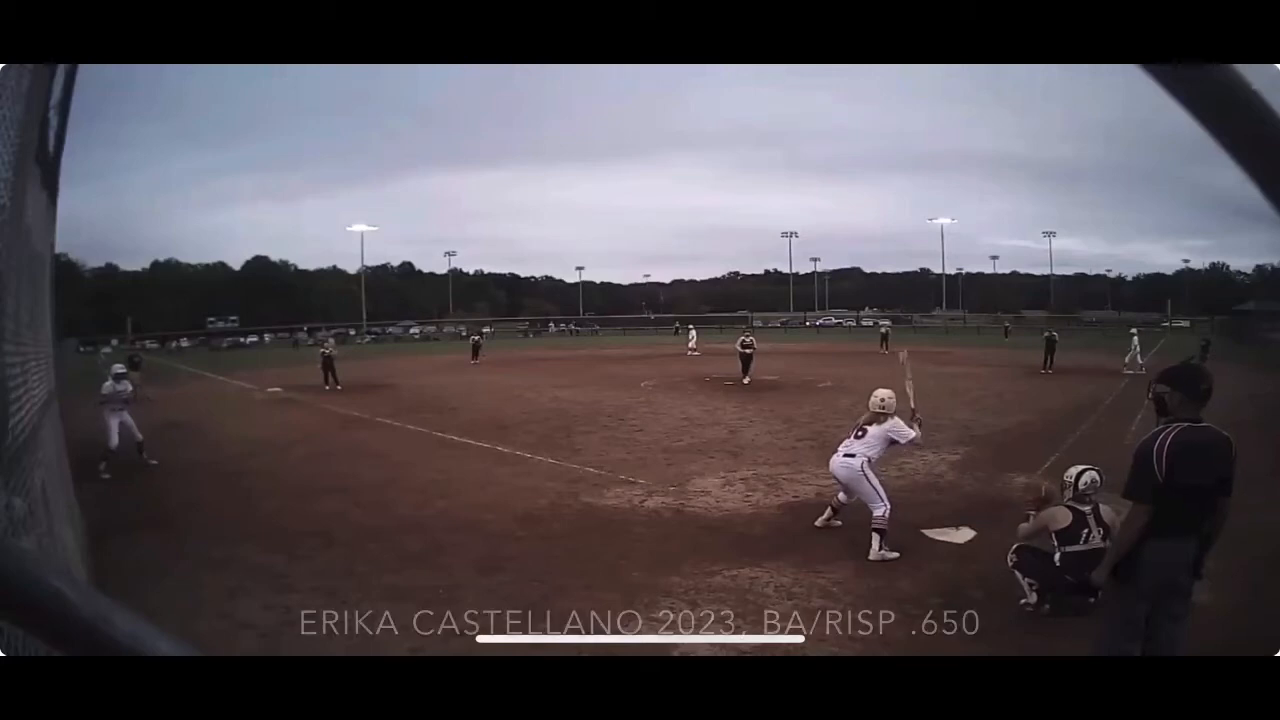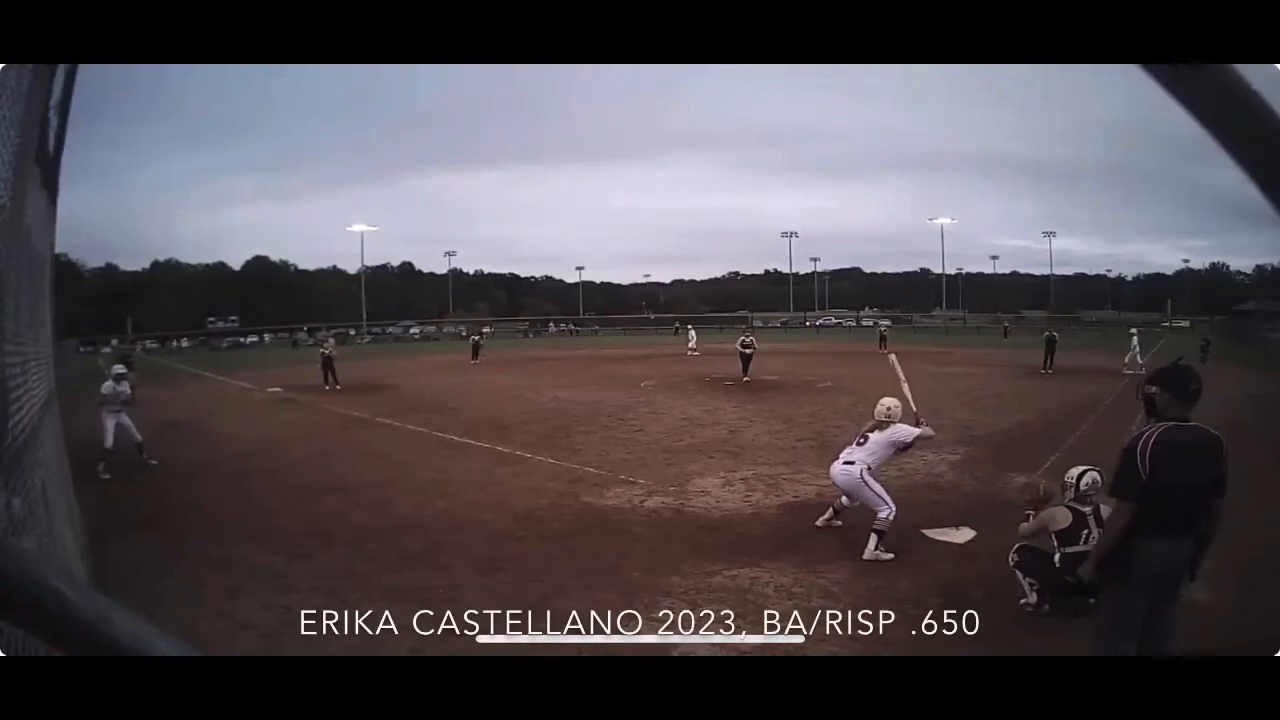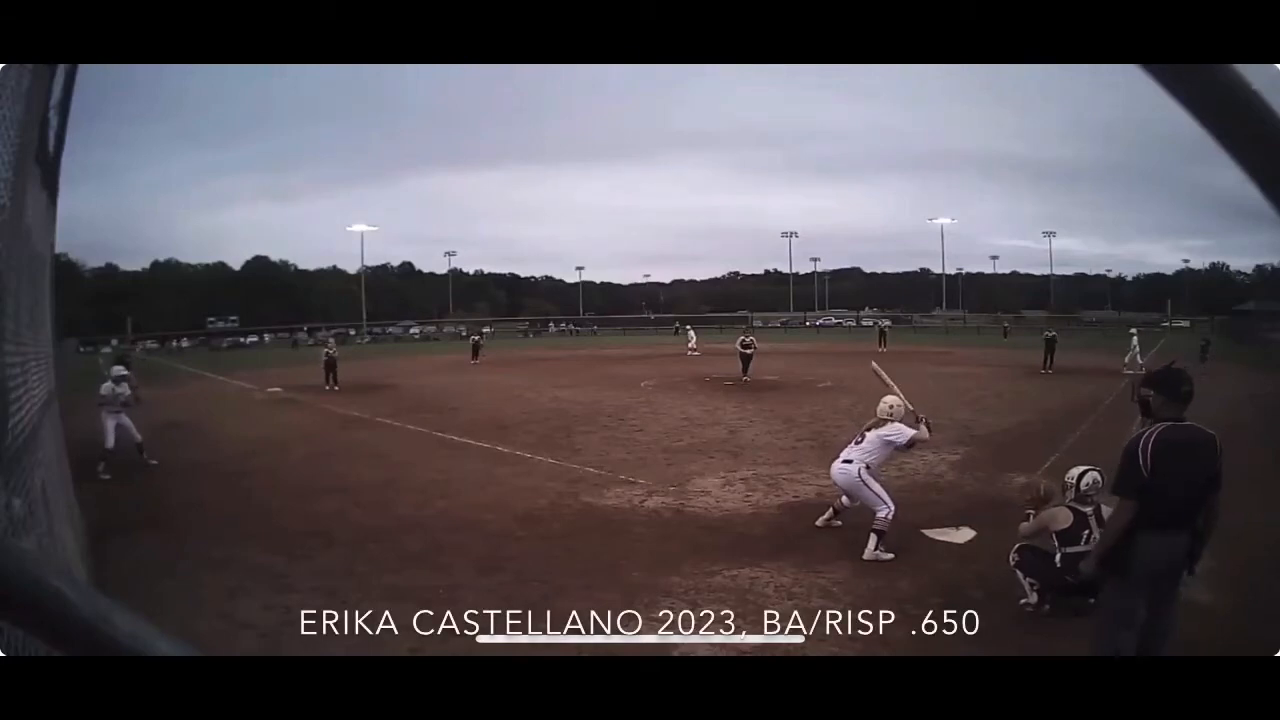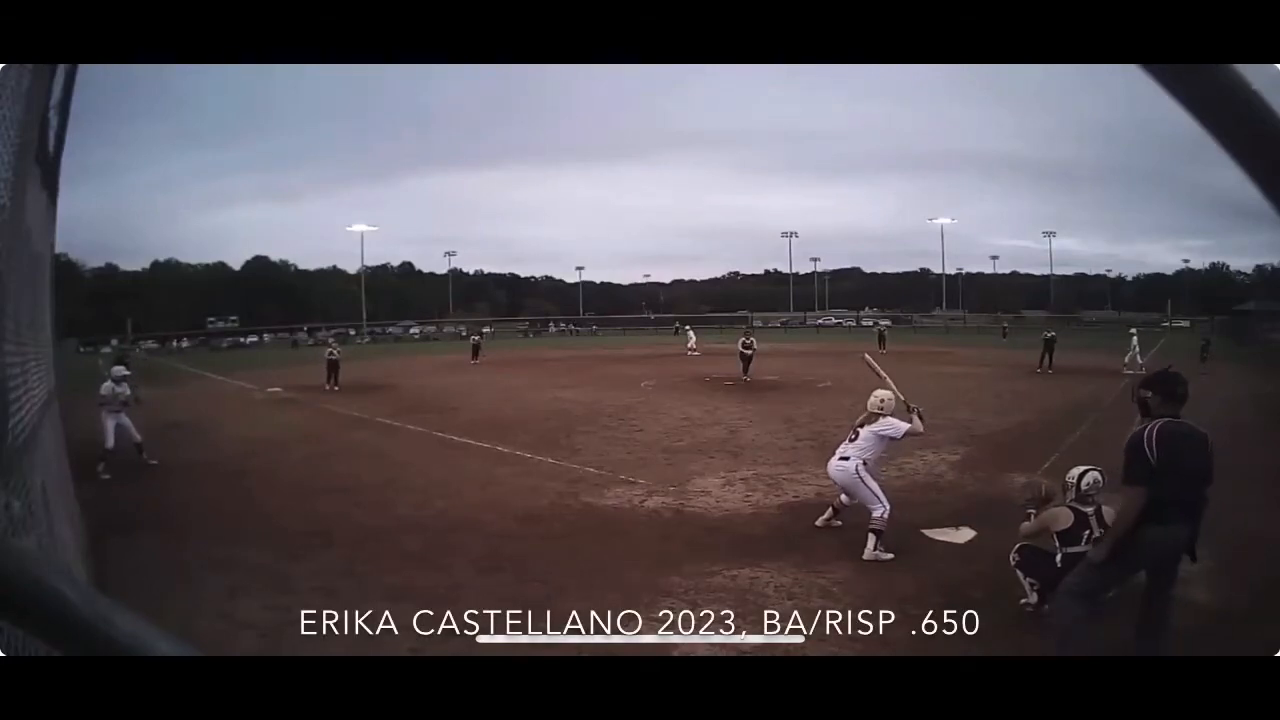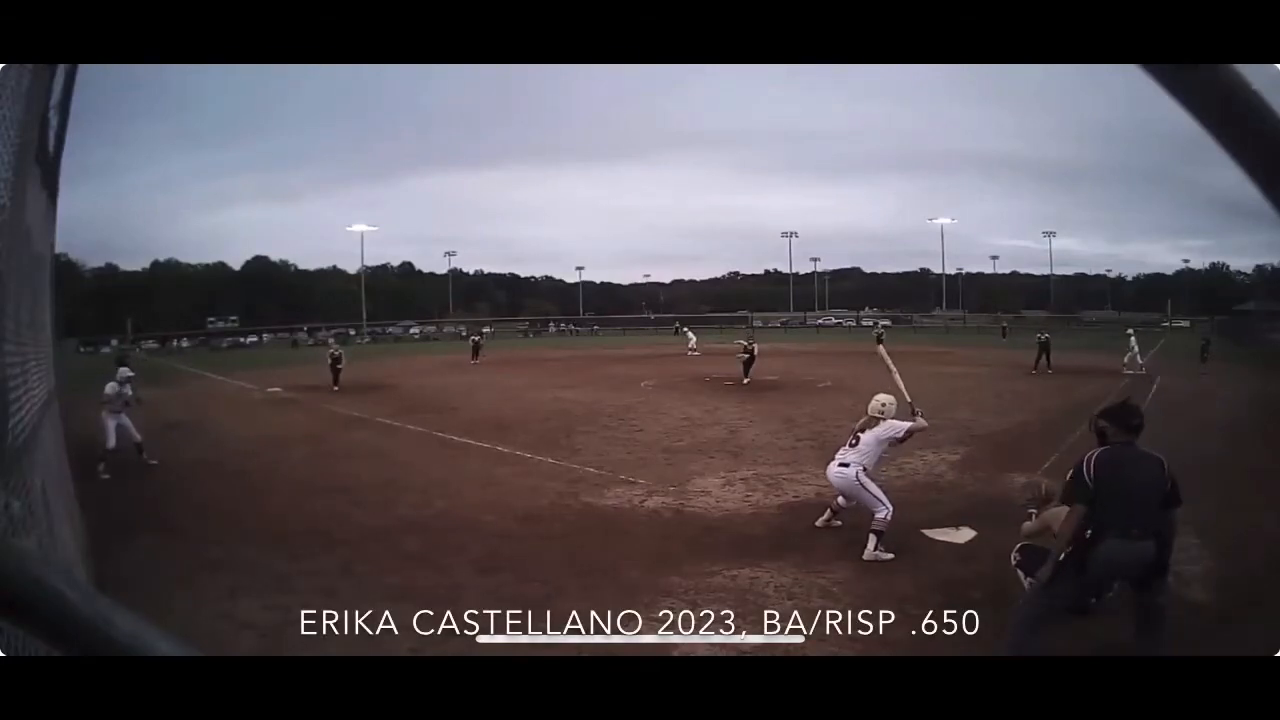
dt=0.4s
person 1, frame 1
left shoulder: (1158, 444)
right shoulder: (1223, 444)
left elbow: (1140, 517)
right elbow: (1220, 511)
left wrist: (1106, 565)
right wrist: (1200, 553)
left hip: (1145, 555)
right hip: (1185, 554)
left knee: (1121, 636)
right knee: (1167, 636)
person 1, frame 2
left shoulder: (1145, 443)
right shoulder: (1214, 444)
left elbow: (1123, 514)
right elbow: (1215, 511)
left wrist: (1093, 561)
right wrist: (1198, 553)
left hip: (1138, 551)
right hip: (1181, 551)
left knee: (1117, 634)
right knee: (1160, 629)
person 1, frame 3
left shoulder: (1145, 443)
right shoulder: (1209, 442)
left elbow: (1125, 512)
right elbow: (1212, 506)
left wrist: (1094, 558)
right wrist: (1196, 548)
left hip: (1140, 546)
right hip: (1180, 546)
left knee: (1117, 627)
right knee: (1160, 615)
person 1, frame 4
left shoulder: (1146, 436)
right shoulder: (1201, 440)
left elbow: (1135, 502)
right elbow: (1202, 497)
left wrist: (1105, 545)
left hip: (1143, 534)
right hip: (1179, 534)
left knee: (1074, 593)
right knee: (1158, 603)
left ankle: (1067, 650)
person 1, frame 5
left shoulder: (1094, 461)
right shoulder: (1159, 465)
left elbow: (1076, 516)
right elbow: (1169, 520)
left wrist: (1049, 565)
right wrist: (1163, 558)
left hip: (1104, 550)
right hip: (1148, 552)
left knee: (1040, 597)
right knee: (1151, 602)
left ankle: (1019, 649)
